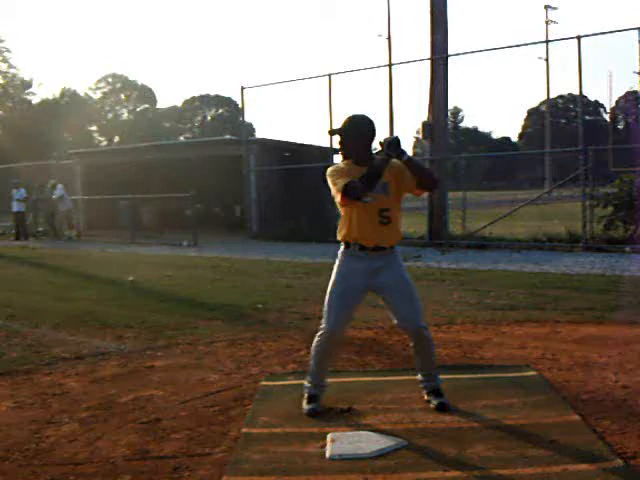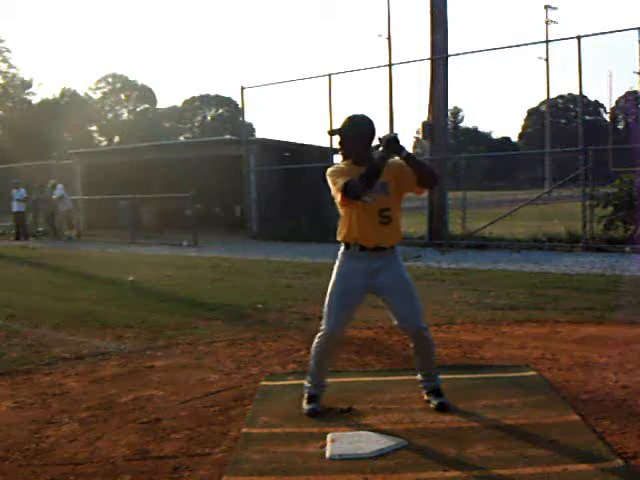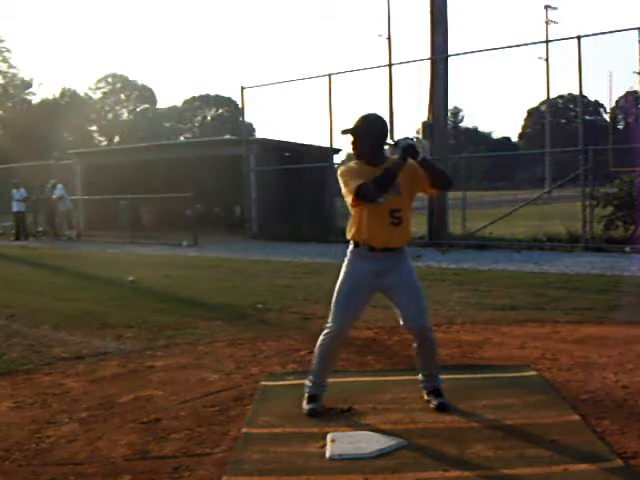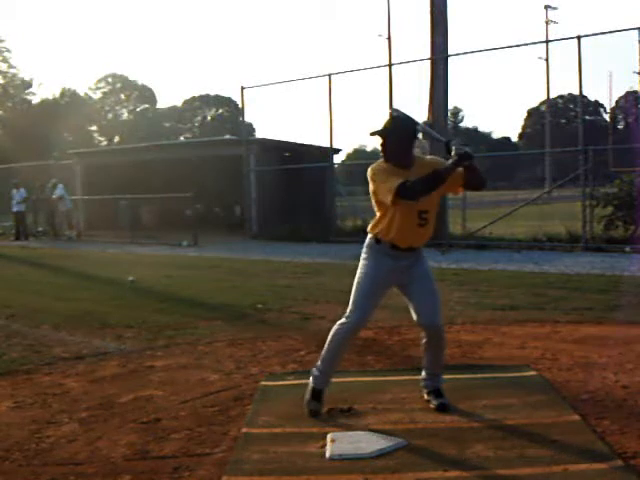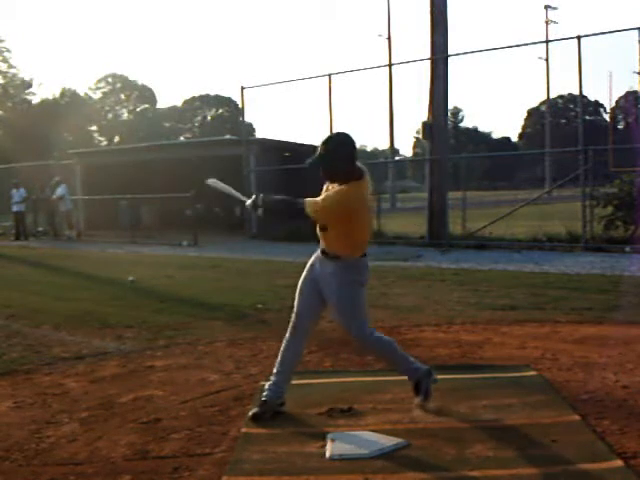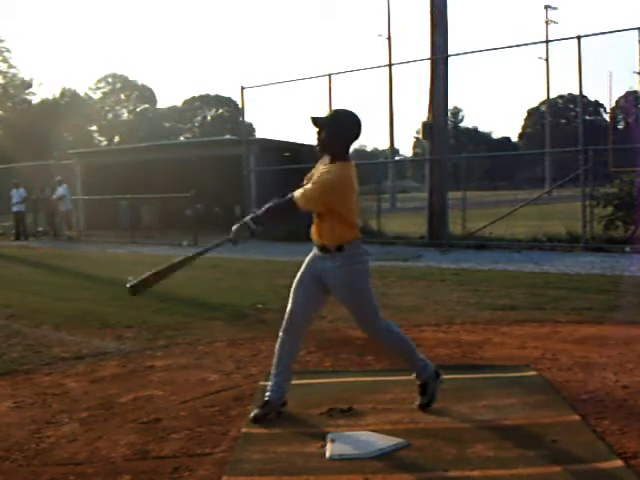
dt=0.7s
person 1, frame 1
left shoulder: (395, 170)
right shoulder: (337, 172)
left elbow: (431, 184)
right elbow: (357, 190)
left wrist: (400, 155)
right wrist: (385, 156)
left hip: (388, 259)
right hip: (352, 260)
left knee: (417, 327)
right knee: (330, 329)
left ankle: (431, 386)
right ankle: (313, 390)
person 1, frame 2
left shoulder: (395, 169)
right shoulder: (337, 172)
left elbow: (431, 180)
right elbow: (355, 190)
left wrist: (400, 152)
right wrist: (384, 154)
left hip: (388, 260)
right hip: (352, 260)
left knee: (417, 327)
right knee: (330, 330)
left ankle: (431, 386)
right ankle: (313, 390)
person 1, frame 3
left shoulder: (409, 169)
right shoulder: (348, 171)
left elbow: (445, 184)
right elbow: (370, 194)
left wrist: (418, 158)
right wrist: (401, 161)
left hip: (397, 260)
right hip: (361, 259)
left knee: (420, 327)
right knee: (336, 329)
left ankle: (431, 386)
right ankle: (314, 389)
person 1, frame 4
left shoulder: (432, 165)
right shoulder: (378, 172)
left elbow: (478, 184)
right elbow: (412, 192)
left wrist: (467, 163)
right wrist: (452, 166)
left hip: (414, 257)
right hip: (380, 254)
left knee: (432, 324)
right knee: (354, 320)
left ankle: (432, 385)
right ankle: (318, 382)
person 1, frame 5
left shoulder: (343, 198)
right shoulder: (358, 171)
left elbow: (300, 208)
left wrist: (263, 203)
left hip: (346, 268)
right hip: (324, 259)
left knee: (361, 335)
right knee: (298, 325)
left ankle: (419, 374)
right ankle: (274, 395)
person 1, frame 6
left shoulder: (334, 178)
right shoulder: (329, 163)
left elbow: (290, 206)
right elbow: (296, 197)
left wrist: (252, 222)
right wrist: (258, 217)
left hip: (345, 261)
right hip: (320, 255)
left knee: (375, 326)
right knee: (292, 324)
left ankle: (426, 373)
right ankle: (275, 397)
